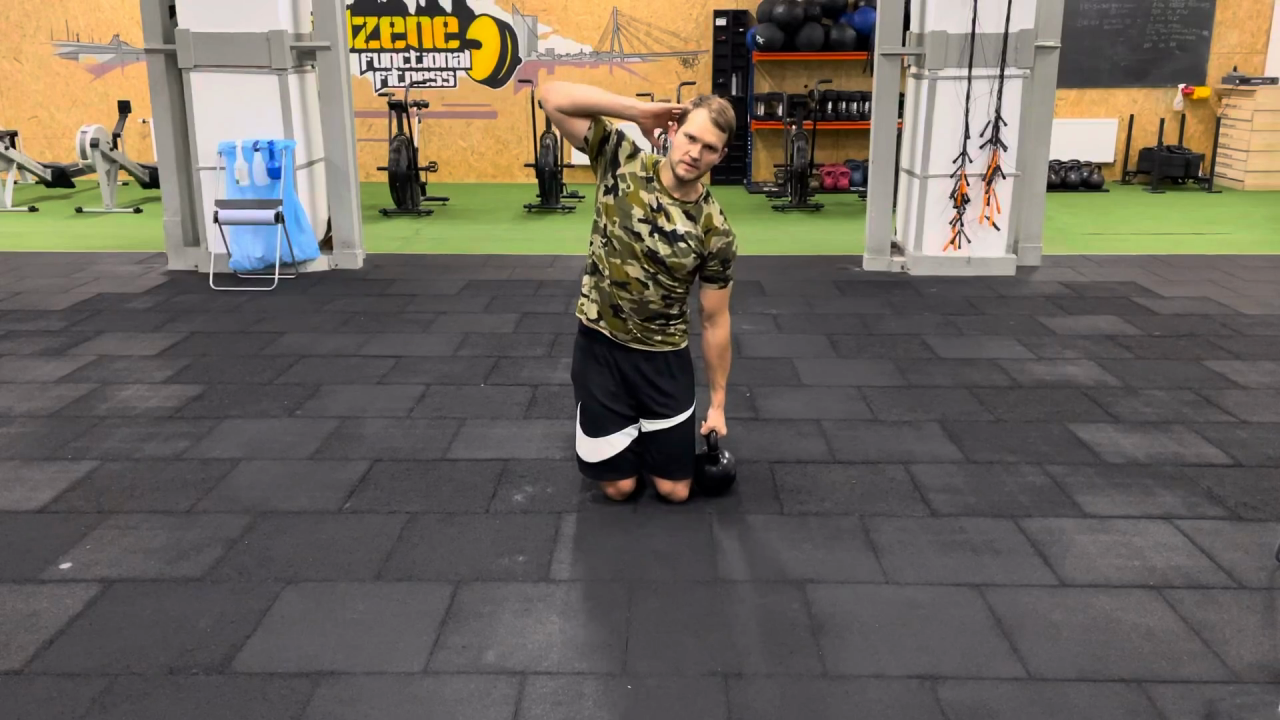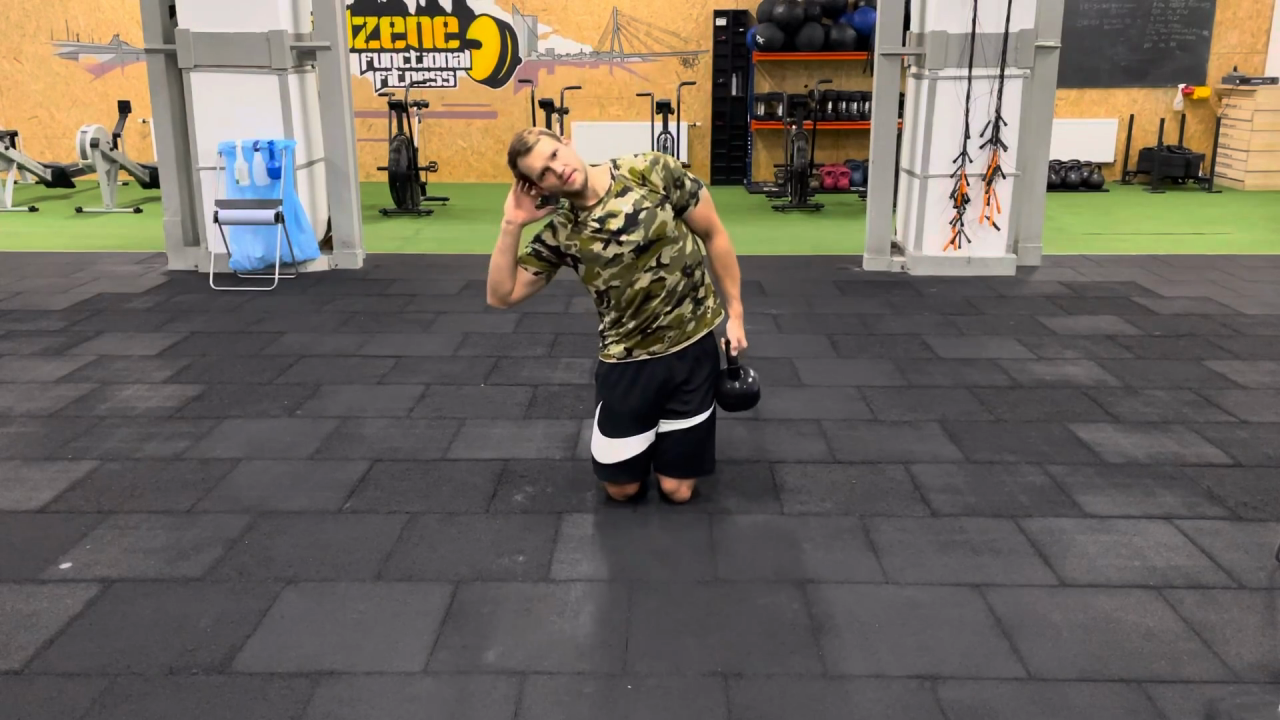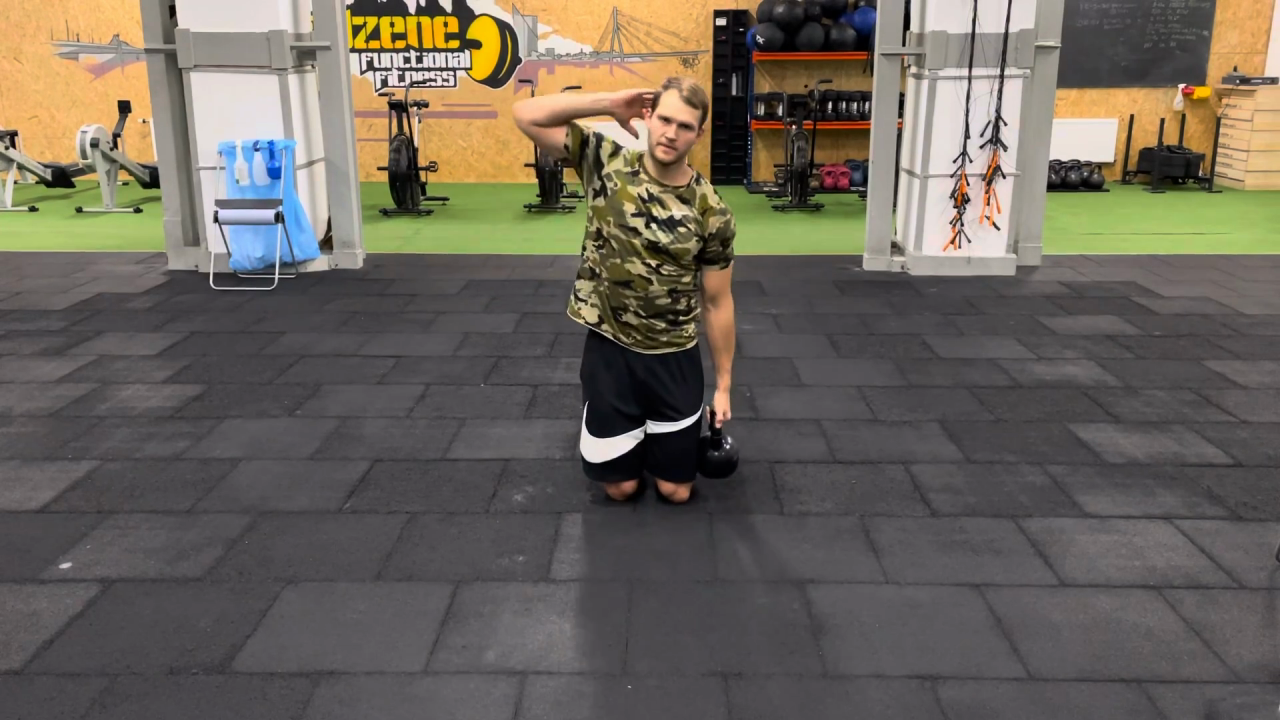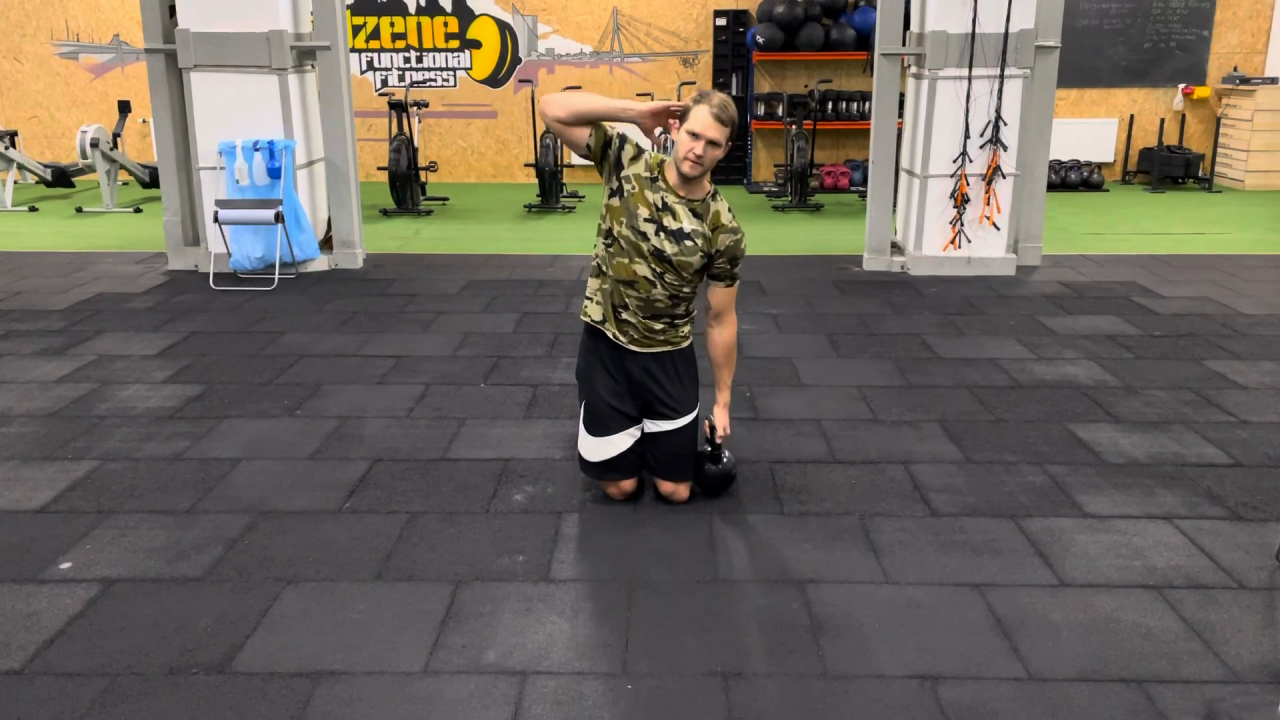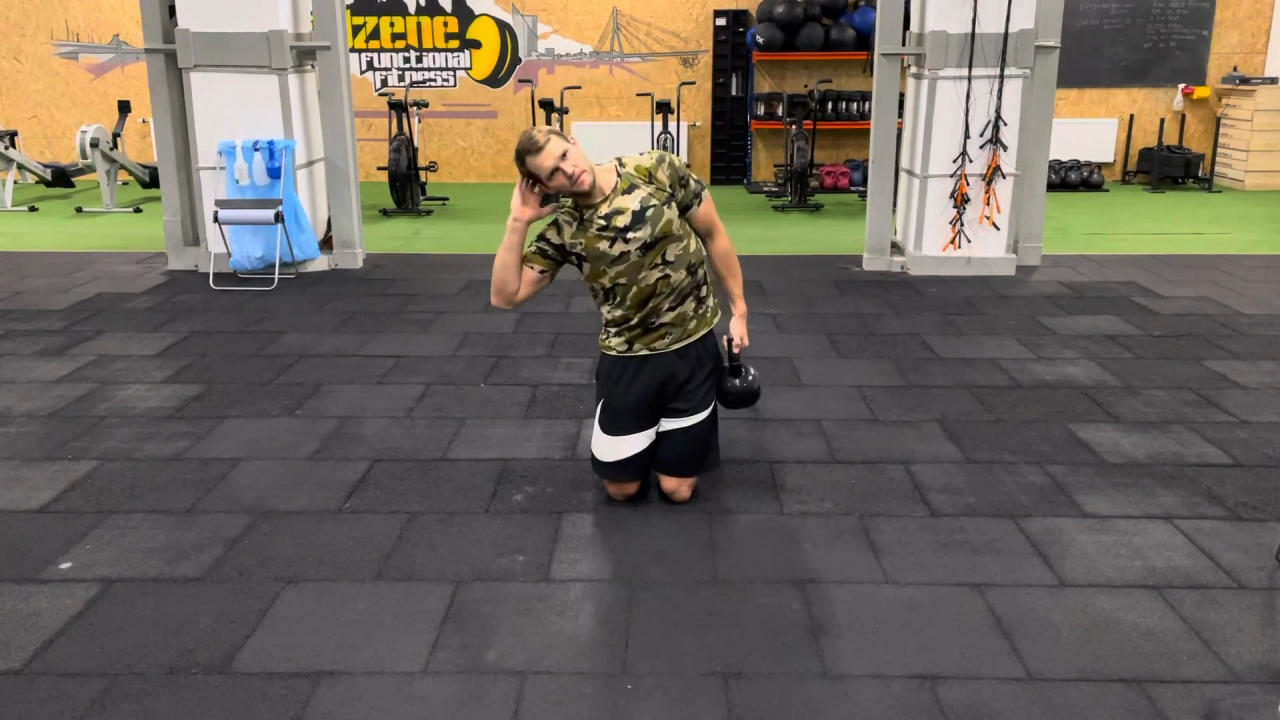
dt=1s
person 1, frame 1
left shoulder: (715, 232)
right shoulder: (621, 162)
left elbow: (715, 321)
right elbow: (553, 97)
left wrist: (717, 402)
right wrist: (639, 112)
left hip: (663, 355)
right hip: (600, 345)
left knee: (674, 490)
right knee: (618, 487)
left ankle: (650, 434)
right ankle: (625, 431)
person 1, frame 2
left shoulder: (654, 172)
right shoulder: (558, 233)
left elbow: (713, 234)
right elbow: (501, 296)
left wrist: (734, 312)
right wrist: (512, 224)
left hip: (692, 345)
right hip: (626, 357)
left knee: (677, 490)
right knee: (621, 488)
left ankle: (666, 435)
right ankle: (643, 433)
person 1, frame 3
left shoulder: (712, 212)
right shoulder: (605, 161)
left elbow: (717, 302)
right elbow: (525, 115)
left wrist: (723, 385)
right wrist: (610, 104)
left hip: (673, 355)
right hip: (609, 347)
left knee: (676, 490)
right knee: (620, 487)
left ankle: (662, 434)
right ankle: (632, 432)
person 1, frame 4
left shoulder: (723, 230)
right shoulder: (627, 163)
left elbow: (721, 320)
right elbow: (551, 109)
left wrist: (722, 401)
right wrist: (637, 113)
left hip: (667, 356)
right hip: (606, 346)
left knee: (676, 490)
right knee: (619, 486)
left ankle: (653, 434)
right ankle: (627, 429)
person 1, frame 5
left shoulder: (658, 171)
right shoulder: (561, 230)
left elbow: (714, 236)
right elbow: (505, 296)
left wrist: (738, 309)
right wrist: (518, 221)
left hip: (693, 346)
right hip: (627, 356)
left knee: (677, 489)
right knee: (621, 488)
left ankle: (670, 436)
right ankle: (643, 429)
